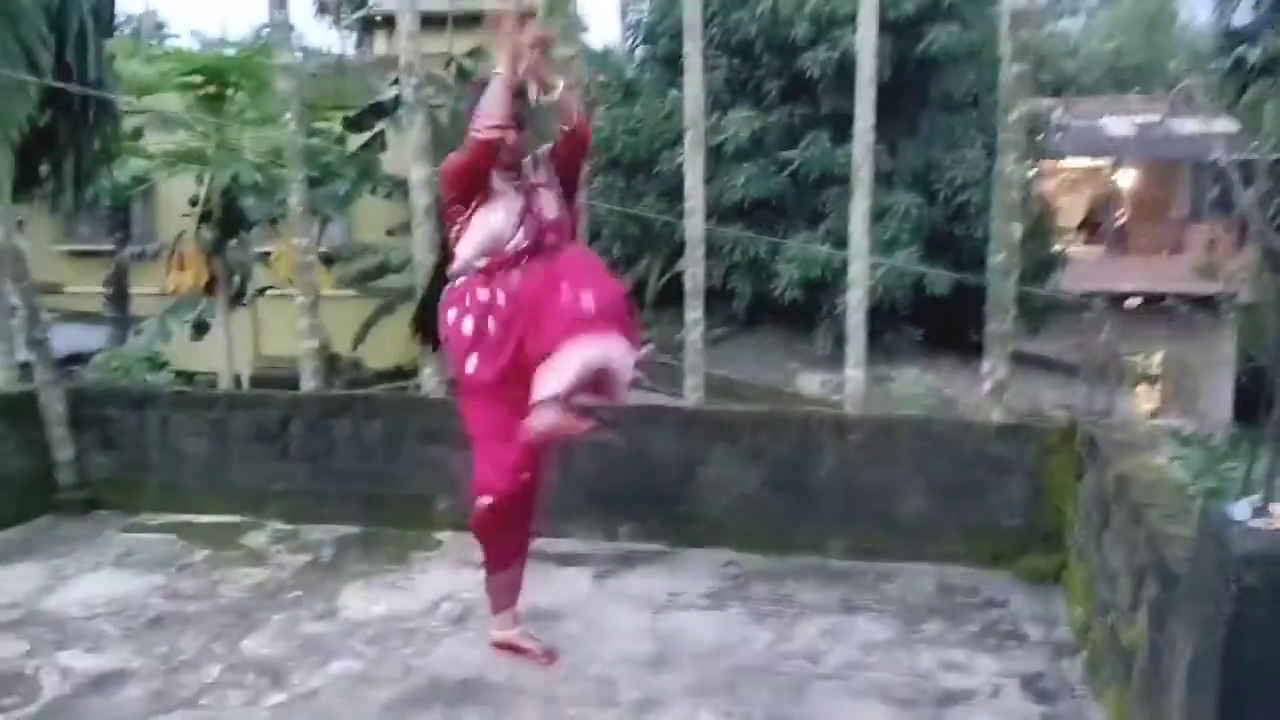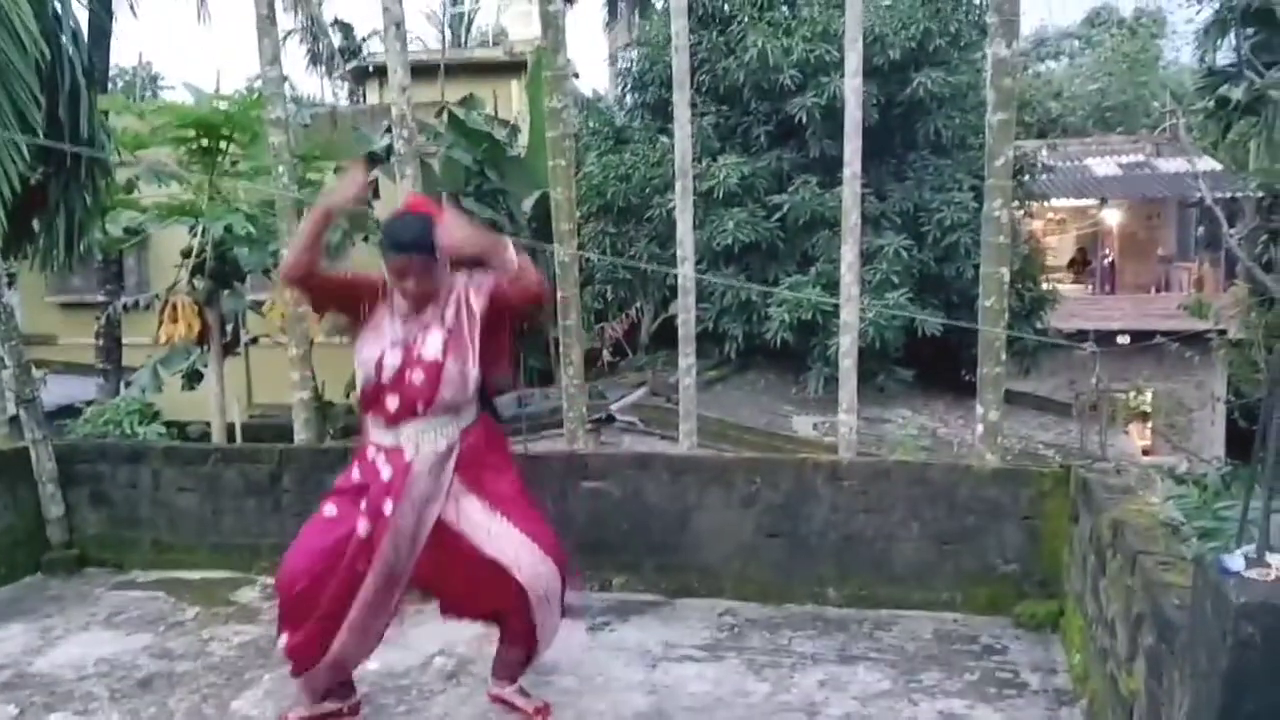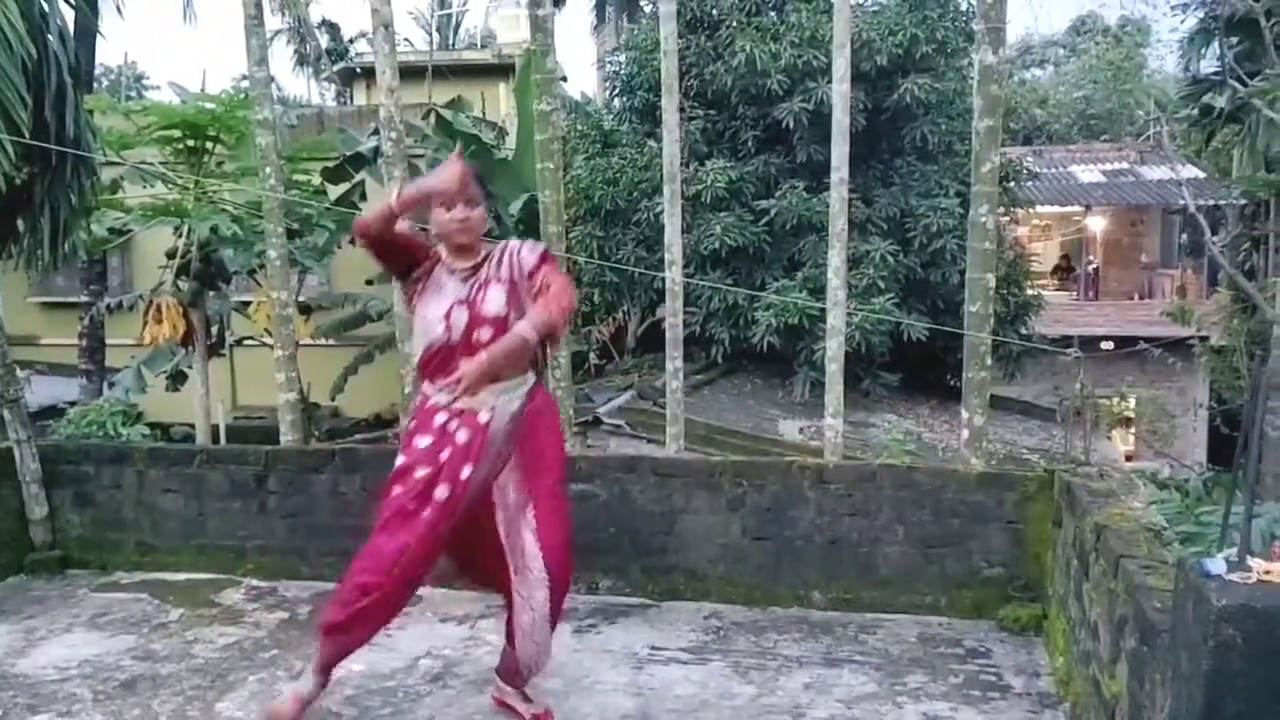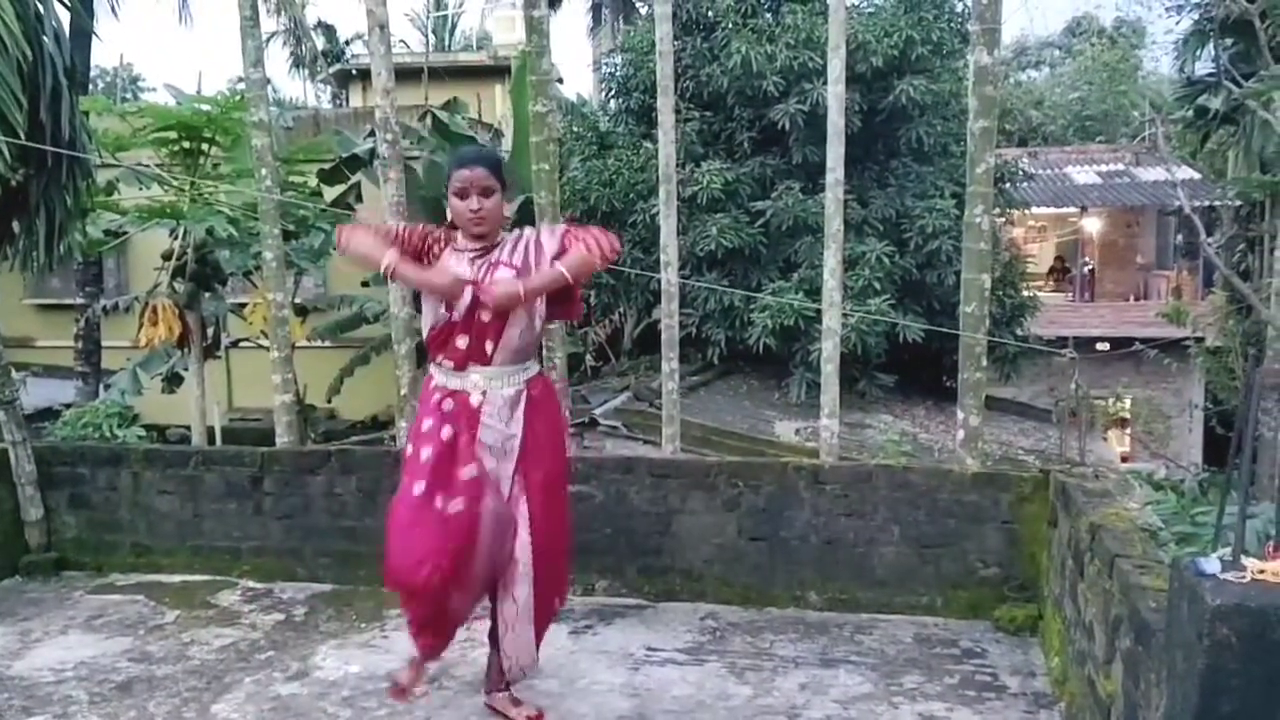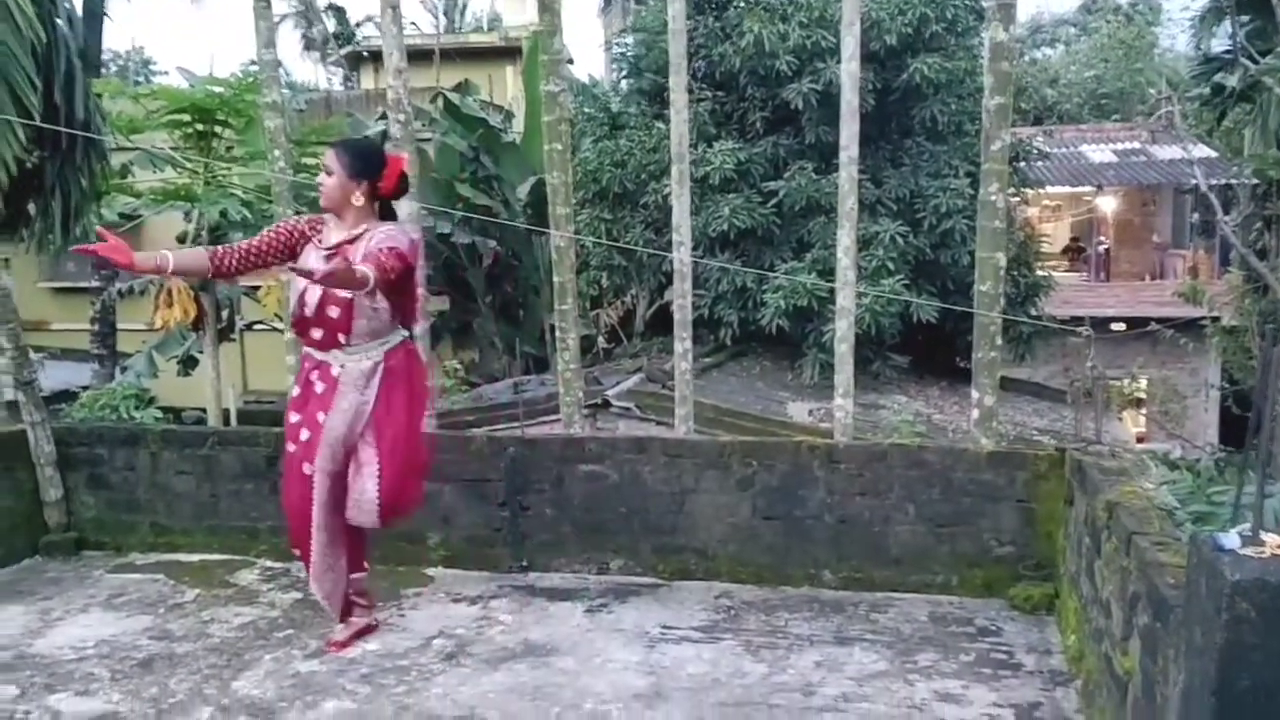
dt=1s
person 1, frame 1
left shoulder: (551, 173)
right shoulder: (462, 175)
left elbow: (578, 130)
right elbow: (484, 141)
left wrist: (541, 65)
right wrist: (506, 62)
left hip: (535, 330)
right hip: (482, 318)
left knee: (514, 472)
right knee: (569, 307)
left ankle: (504, 621)
person 1, frame 2
left shoulder: (473, 296)
right shoulder: (368, 301)
left elbow: (534, 289)
right elbow: (296, 273)
left wrist: (485, 244)
right wrist: (325, 212)
left hip: (461, 462)
right hip: (384, 467)
left knee: (536, 568)
right knee: (309, 576)
person 1, frame 3
left shoulder: (520, 258)
right shoulder: (420, 266)
left elbow: (559, 301)
right elbow: (371, 231)
left wrist: (493, 358)
right wrist: (420, 191)
left hip: (519, 423)
right hip: (441, 427)
left knee: (540, 557)
right knee: (398, 549)
person 1, frame 4
left shoulder: (535, 244)
right shoulder: (432, 245)
left elbow: (603, 245)
right elbow: (354, 236)
left wrist: (528, 288)
right wrist: (417, 276)
left hip: (520, 414)
right hip: (448, 411)
left knee: (524, 545)
right knee: (428, 544)
right ankle: (425, 646)
person 1, frame 5
left shoulder: (390, 238)
right shoulder: (308, 230)
left elbow: (378, 271)
right elbow: (228, 259)
left wrist: (345, 276)
right wrist: (141, 260)
left hip: (380, 378)
right hip: (319, 379)
left knee: (374, 491)
right knee: (316, 491)
right ankle: (357, 608)
